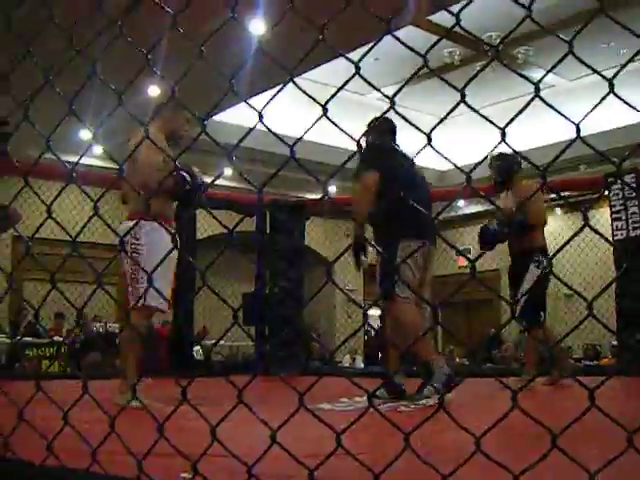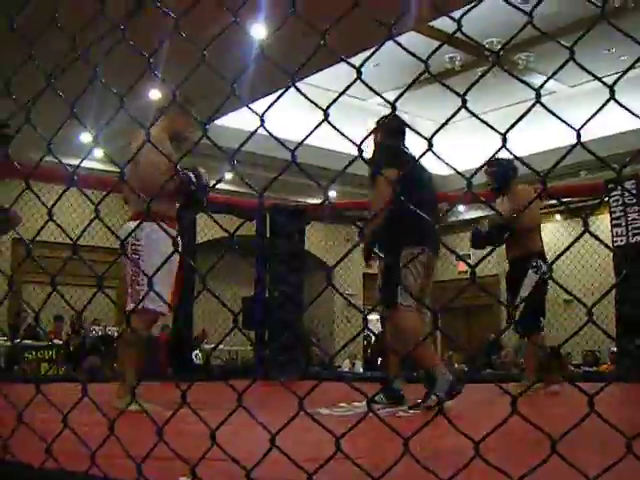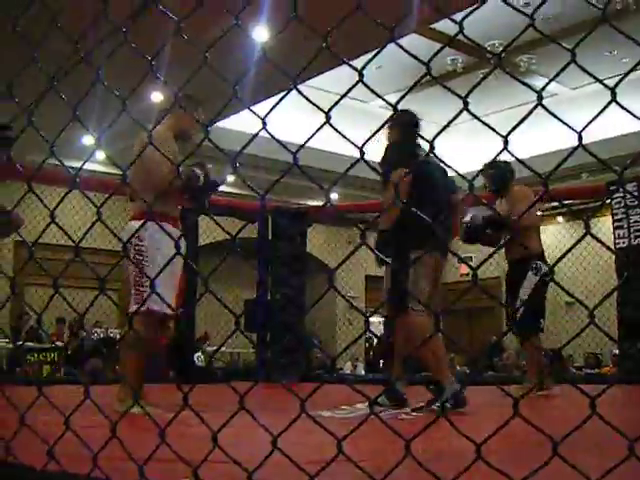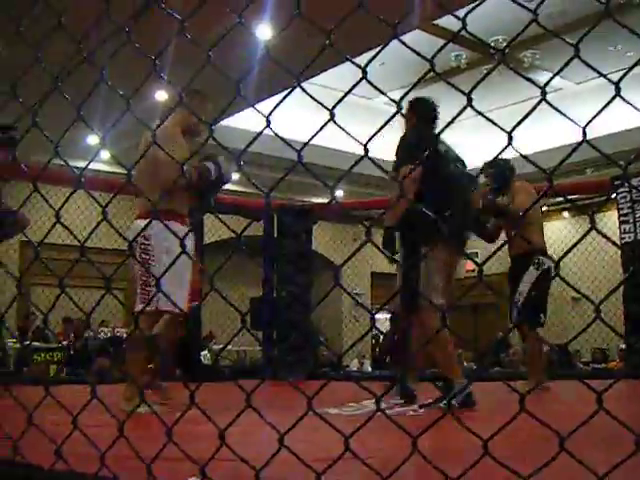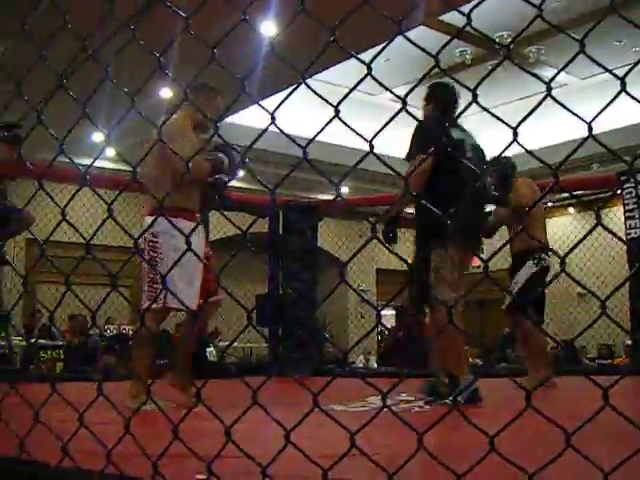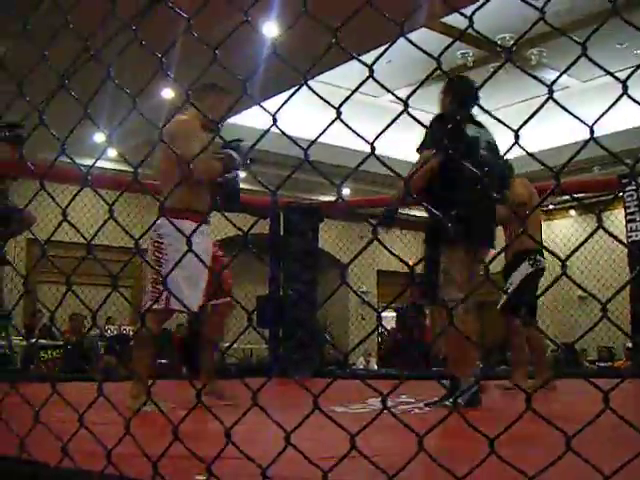
dt=0.1s
person 1, frame 1
left shoulder: (147, 143)
right shoulder: (152, 137)
left elbow: (128, 193)
right elbow: (150, 179)
left wrist: (177, 188)
right wrist: (181, 181)
left hip: (147, 229)
right hip: (149, 228)
left knee: (138, 308)
right knee: (146, 306)
left ankle: (129, 382)
right ankle: (128, 388)
person 1, frame 2
left shoulder: (157, 143)
right shoulder: (156, 136)
left elbow: (130, 191)
right elbow: (155, 179)
left wrist: (181, 190)
right wrist: (187, 180)
left hip: (157, 232)
right hip: (151, 230)
left knee: (145, 310)
right knee: (144, 311)
left ankle: (128, 381)
right ankle: (124, 393)
person 1, frame 3
left shoulder: (160, 141)
right shoulder: (160, 136)
left elbow: (136, 189)
right elbow: (162, 179)
left wrist: (188, 187)
right wrist: (194, 177)
left hip: (163, 232)
right hip: (154, 229)
left knee: (161, 313)
right knee: (146, 311)
left ankle: (134, 383)
right ankle: (126, 394)
person 1, frame 4
left shoulder: (176, 137)
right shoulder: (167, 130)
right elbow: (176, 177)
left wrist: (201, 185)
right wrist: (208, 170)
left hip: (175, 231)
right hip: (161, 229)
left knee: (178, 310)
right knee: (152, 311)
left ankle: (151, 375)
right ankle: (132, 394)
person 1, frame 5
left shoulder: (188, 133)
right shoulder: (177, 125)
right elbow: (189, 171)
left wrist: (211, 180)
right wrist: (220, 162)
left hip: (186, 227)
right hip: (169, 226)
right knee: (158, 307)
left ankle: (182, 378)
right ankle: (137, 391)
person 1, frame 6
left shoulder: (197, 134)
right shoulder: (185, 124)
right elbow: (204, 171)
left wrist: (221, 183)
right wrist: (229, 159)
left hip: (199, 228)
right hip: (179, 228)
left knee: (222, 302)
right knee: (161, 308)
left ankle: (208, 380)
right ankle: (137, 392)
person 2, frame 1
left shoulder: (373, 151)
right shoulder: (404, 160)
left elbow: (368, 186)
left wrist: (358, 234)
right wrist: (375, 236)
left hip: (401, 235)
right hip: (421, 233)
left knee: (398, 300)
right knee: (400, 301)
left ankle: (437, 369)
right ankle: (393, 381)
person 2, frame 2
left shoulder: (386, 151)
right shoulder: (414, 161)
left elbow: (387, 183)
right elbow: (432, 202)
left wrist: (370, 229)
left hip: (404, 238)
right hip: (426, 240)
left knee: (401, 307)
right knee: (396, 309)
left ankle: (442, 378)
right ankle: (391, 385)
person 2, frame 3
left shoulder: (397, 149)
right shoulder: (431, 159)
left elbow: (400, 183)
right elbow: (455, 200)
left wrist: (383, 227)
left hip: (412, 240)
right hip: (435, 242)
left knee: (411, 311)
right knee: (402, 311)
left ankle: (449, 386)
right ankle: (395, 387)
person 2, frame 4
left shoulder: (414, 138)
right shoulder: (448, 150)
left elbow: (411, 178)
right elbow: (472, 194)
left wrist: (391, 221)
left hip: (427, 233)
right hip: (453, 234)
left knee: (429, 308)
right knee: (420, 307)
left ankle: (457, 387)
person 2, frame 5
left shoulder: (429, 127)
right shoulder: (469, 139)
left elbow: (420, 170)
right elbow: (482, 184)
left wrist: (394, 211)
left hip: (439, 226)
right hip: (468, 229)
left knee: (441, 303)
right knee: (444, 302)
left ankle: (463, 383)
right ankle: (441, 378)
person 2, frame 6
left shoulder: (445, 122)
right shoulder: (485, 133)
left elbow: (427, 167)
right elbow: (500, 183)
left wrist: (398, 199)
left hip: (453, 225)
right hip: (481, 229)
left knee: (452, 303)
right knee: (462, 302)
left ankle: (464, 386)
right ankle: (466, 378)
person 3, frame 1
left shoulder: (528, 189)
right shoulder: (503, 197)
left elbow: (539, 219)
left wrist: (511, 225)
right wrist: (493, 234)
left hip: (534, 258)
right hip: (518, 260)
left knee: (529, 316)
right knee: (535, 317)
left ankle: (529, 374)
right ankle: (560, 364)
person 3, frame 2
left shoulder: (523, 192)
right shoulder: (500, 201)
left elbow: (531, 223)
right elbow: (501, 236)
left wrist: (503, 226)
right wrist: (486, 236)
left hip: (533, 264)
right hip: (516, 266)
left knee: (528, 322)
right knee: (524, 323)
left ankle: (530, 379)
person 3, frame 3
left shoulder: (520, 193)
right shoulder: (499, 203)
left elbow: (527, 222)
right elbow: (495, 239)
left wrist: (491, 222)
right wrist: (479, 233)
left hip: (532, 265)
right hip: (516, 267)
left knee: (527, 324)
right knee: (520, 325)
left ankle: (532, 381)
right ankle: (540, 376)
person 3, frame 4
left shoulder: (521, 188)
right shoulder: (502, 199)
left elbow: (519, 212)
right elbow: (491, 236)
left wrist: (490, 206)
right wrist: (477, 221)
left hip: (533, 260)
right hip: (519, 262)
left knee: (525, 319)
right knee: (526, 321)
left ankle: (536, 375)
right ankle: (537, 376)
person 3, frame 5
left shoulder: (523, 185)
right shoulder: (505, 202)
left elbow: (521, 204)
right elbow: (488, 230)
left wrist: (496, 195)
left hip: (534, 257)
right hip: (520, 259)
left knee: (515, 310)
right knee: (530, 317)
left ankle: (538, 369)
right ankle: (543, 371)
person 3, frame 6
left shoulder: (520, 185)
right shoulder: (504, 201)
left elbow: (519, 199)
left hip: (528, 259)
right hip: (516, 260)
left knee: (507, 311)
right knee: (525, 321)
left ankle: (520, 373)
right ankle: (544, 374)
